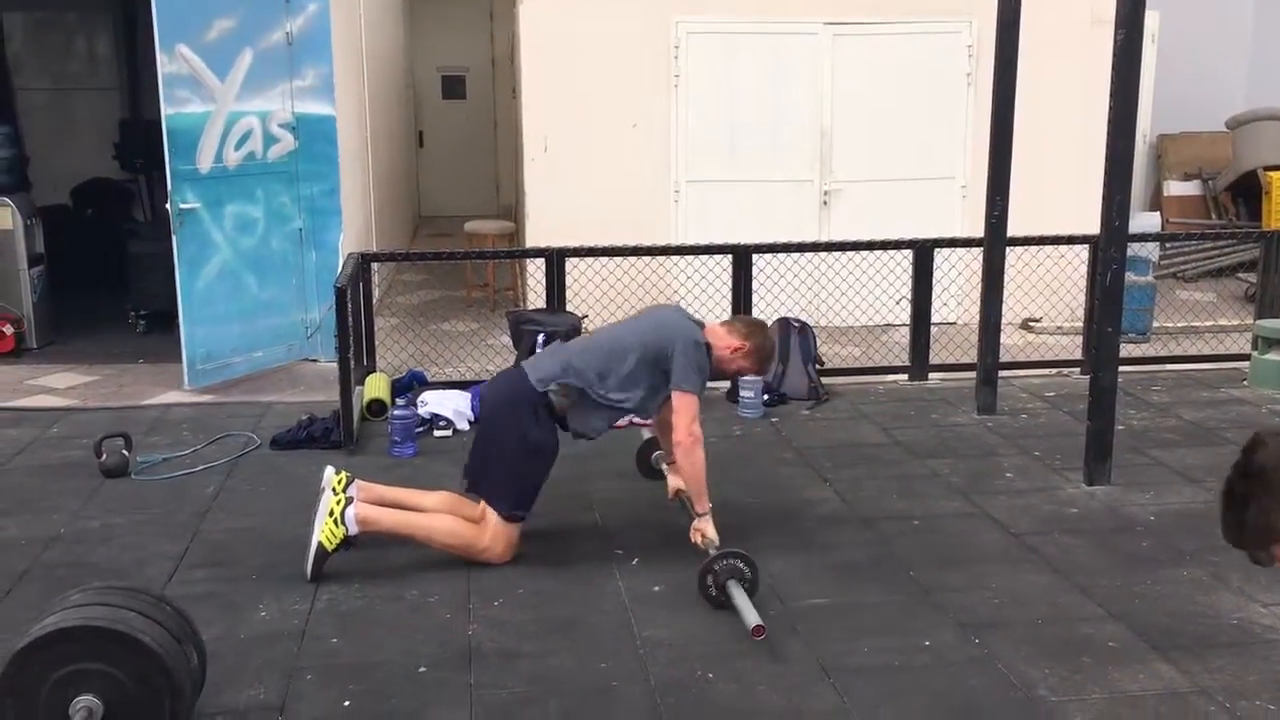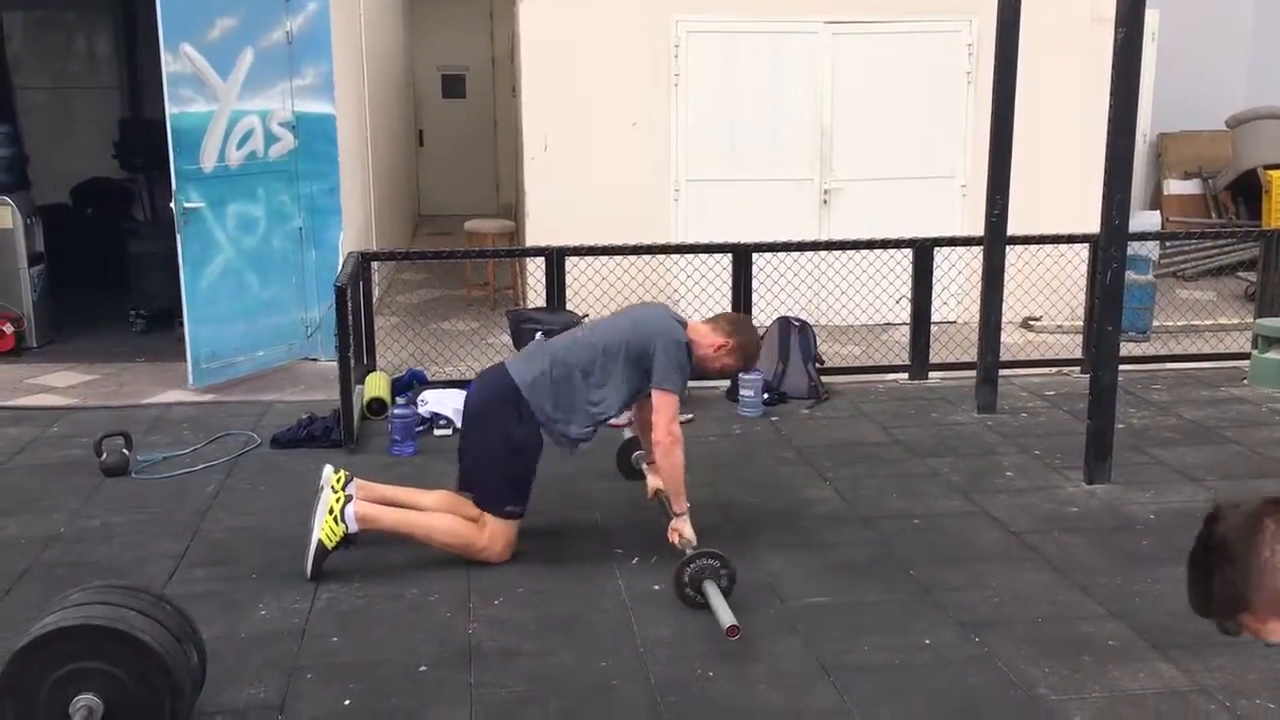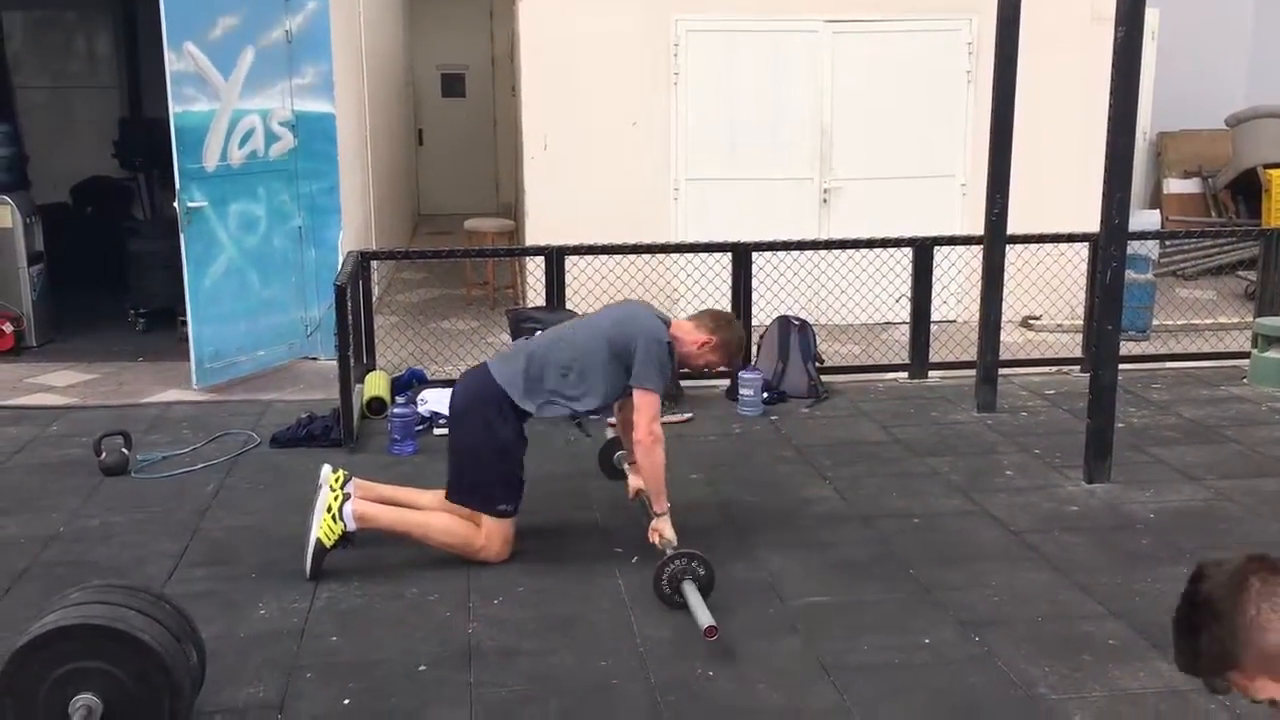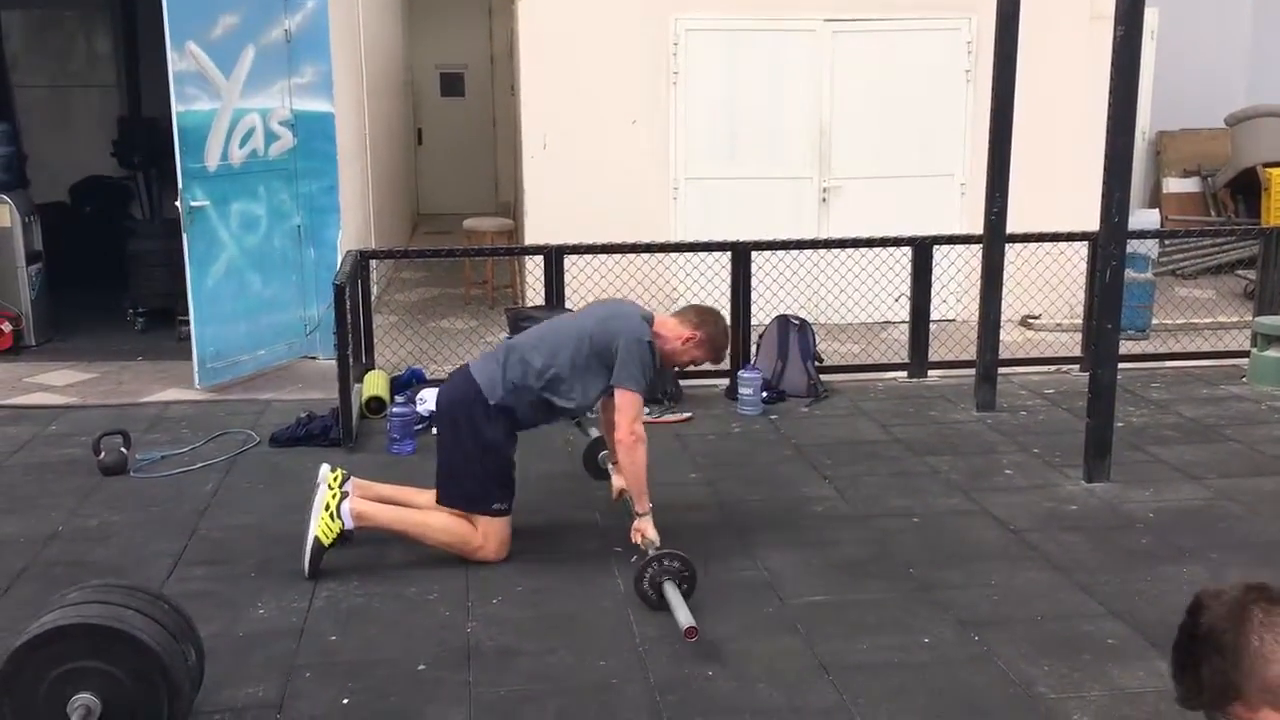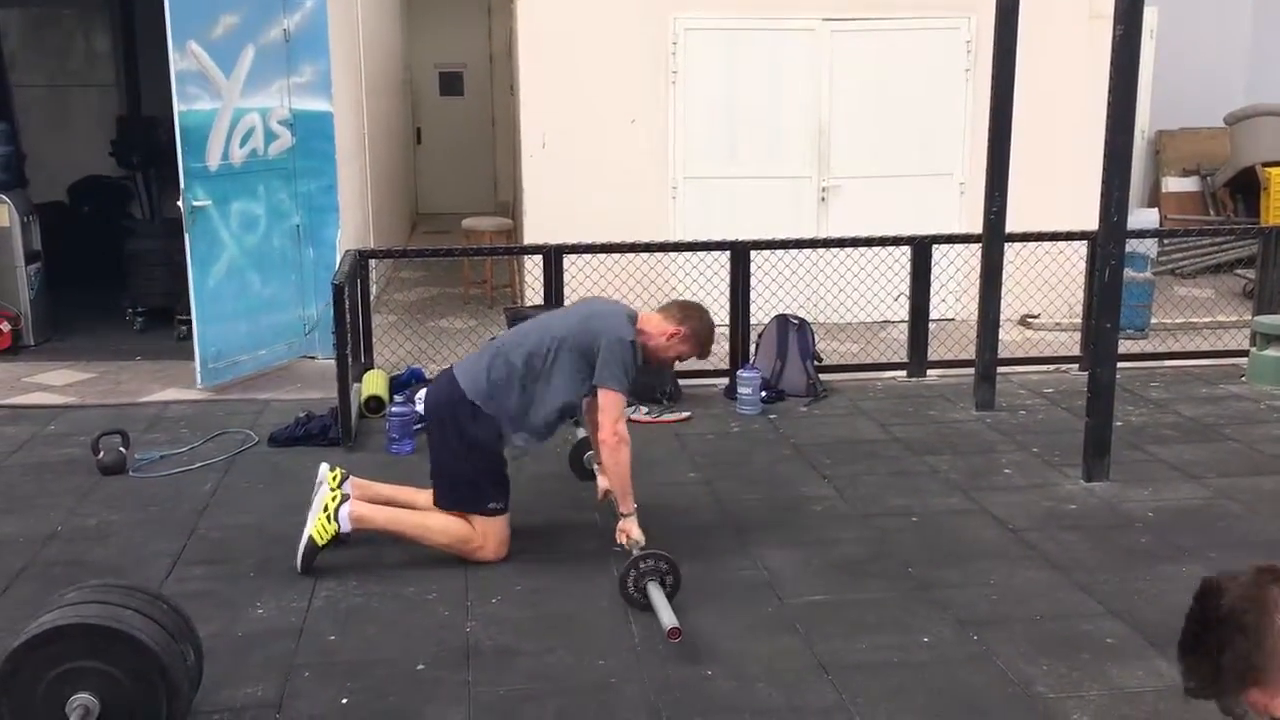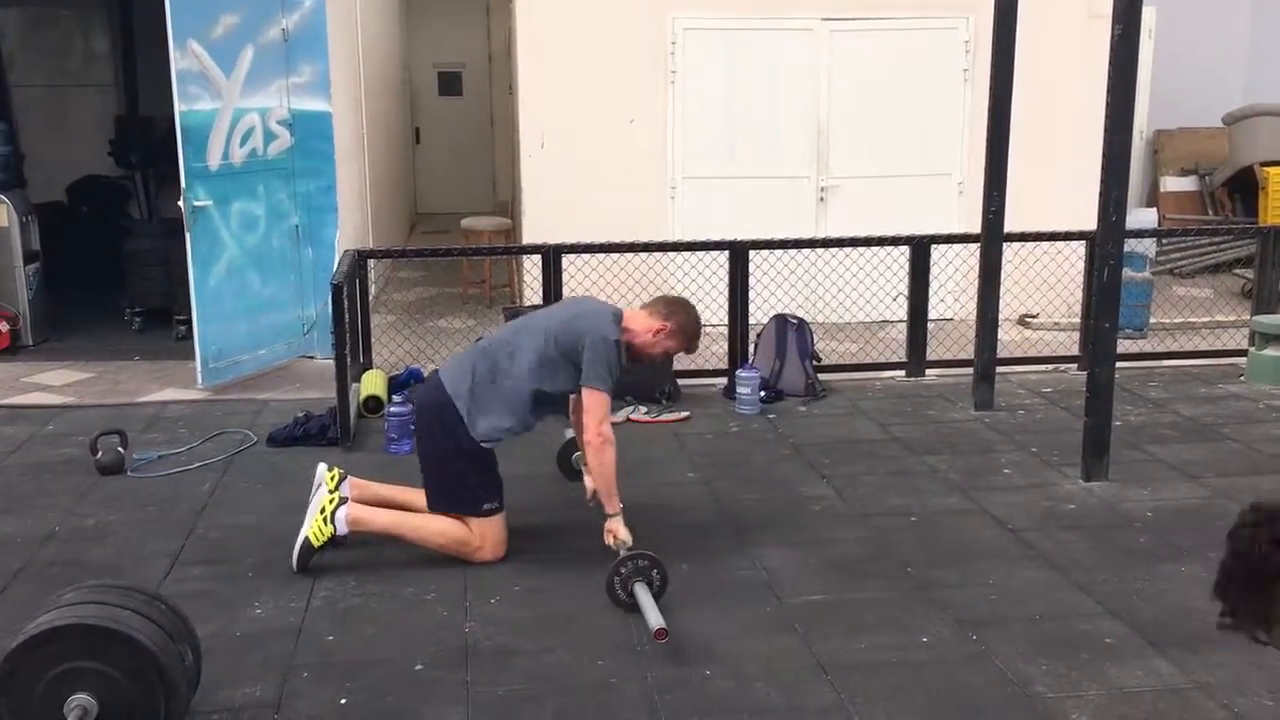
dt=0.1s
person 1, frame 1
left shoulder: (678, 326)
right shoulder: (693, 345)
left elbow: (661, 406)
right elbow: (687, 435)
left wrist: (671, 469)
right wrist: (703, 513)
left hip: (517, 390)
right hip: (530, 404)
left knee: (480, 512)
right knee: (493, 544)
left ankle: (353, 490)
right ankle: (356, 516)
person 1, frame 2
left shoulder: (661, 323)
right shoulder: (675, 344)
left elbow: (643, 405)
right elbow: (666, 434)
left wrist: (652, 468)
right wrist: (681, 512)
left hip: (500, 391)
right hip: (511, 403)
left knee: (478, 510)
right knee: (493, 543)
left ankle: (351, 489)
right ankle: (355, 514)
person 1, frame 3
left shoulder: (645, 322)
right shoulder: (656, 343)
left elbow: (625, 403)
right elbow: (648, 434)
left wrist: (633, 467)
right wrist: (661, 513)
left hip: (486, 389)
right hip: (495, 403)
left knee: (473, 511)
right knee: (490, 544)
left ankle: (349, 488)
right ankle: (353, 513)
person 1, frame 4
left shoulder: (628, 319)
right shoulder: (639, 341)
left elbow: (607, 401)
right elbow: (630, 435)
left wrist: (616, 467)
right wrist: (643, 513)
left hip: (471, 391)
right hip: (481, 404)
left knee: (465, 509)
right knee: (488, 542)
left ankle: (347, 487)
right ankle: (351, 511)
person 1, frame 5
left shoulder: (612, 319)
right shoulder: (621, 340)
left elbow: (592, 400)
right elbow: (614, 434)
left wrist: (601, 468)
right wrist: (628, 513)
left hip: (459, 391)
right hip: (467, 405)
left knee: (459, 508)
right knee: (487, 544)
left ankle: (346, 487)
right ankle: (350, 513)
person 1, frame 6
left shoulder: (597, 316)
right shoulder: (605, 338)
left elbow: (577, 401)
right elbow: (597, 434)
left wrist: (589, 471)
right wrist: (614, 515)
left hip: (445, 396)
right hip: (456, 409)
left knee: (461, 508)
right knee: (486, 544)
left ankle: (345, 487)
right ankle: (345, 515)
